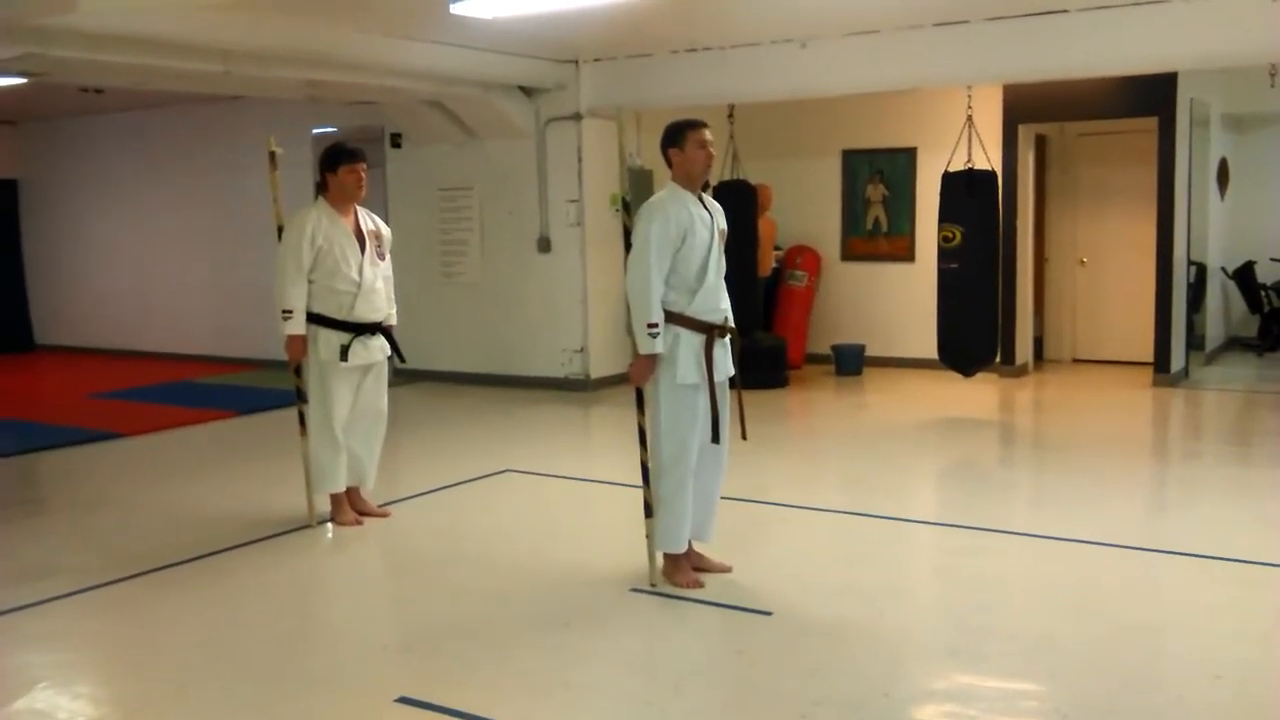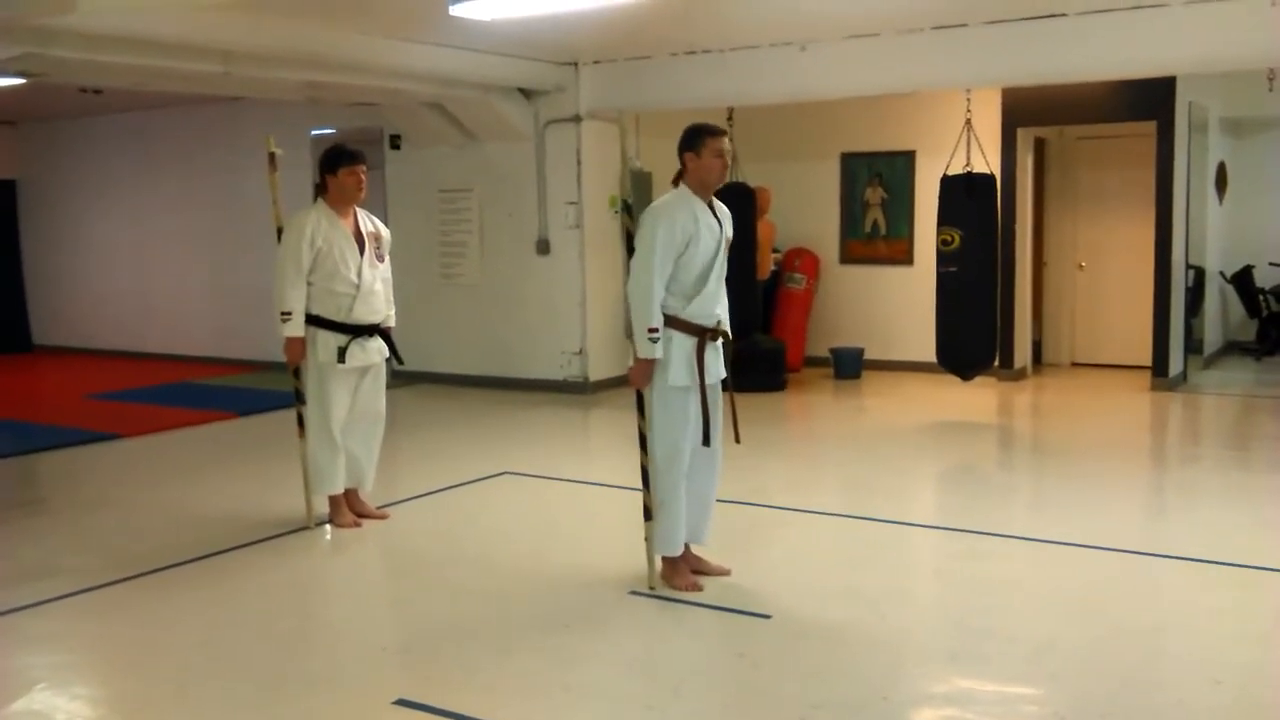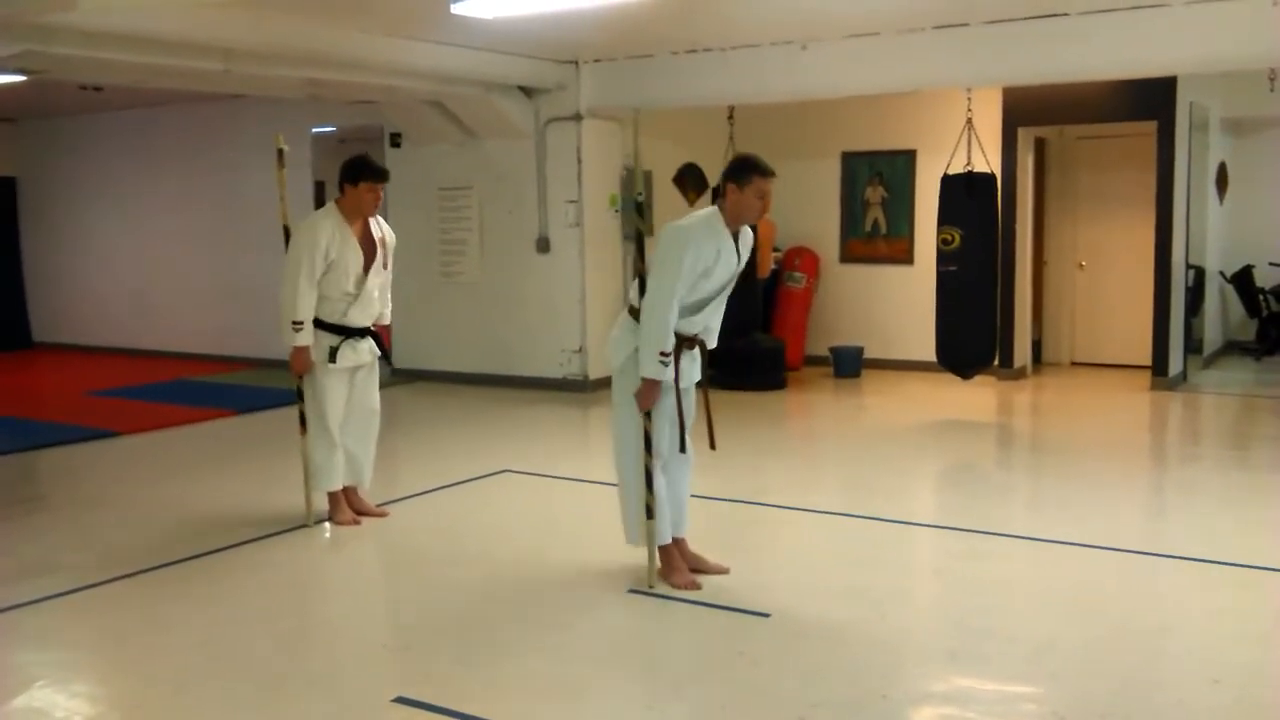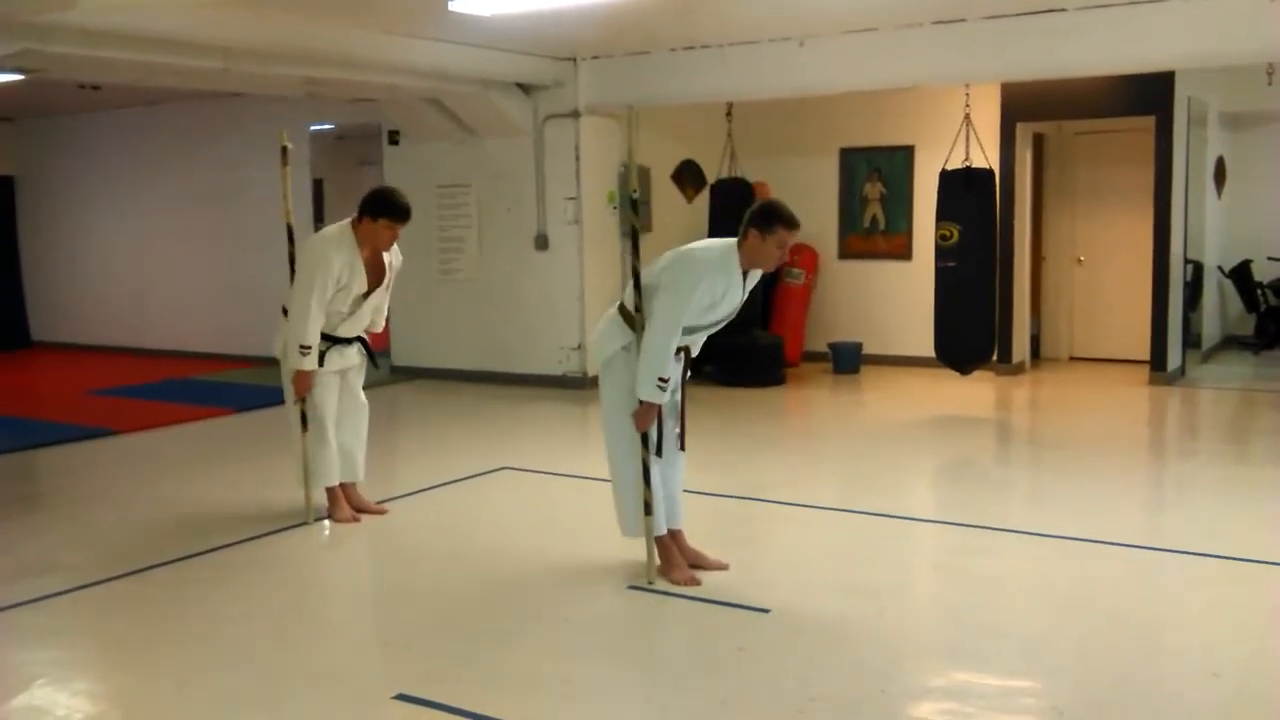
dt=0.3s
person 1, frame 1
left shoulder: (714, 210)
right shoulder: (661, 211)
right elbow: (643, 284)
right wrist: (646, 351)
left hip: (712, 344)
right hip: (677, 345)
left knee: (709, 450)
right knee: (676, 452)
left ankle: (688, 546)
right ankle: (673, 556)
person 1, frame 2
left shoulder: (723, 214)
right shoulder: (666, 215)
right elbow: (645, 287)
left wrist: (719, 335)
right wrist: (646, 355)
left hip: (706, 348)
right hip: (672, 349)
left knee: (703, 454)
right knee: (671, 455)
left ankle: (686, 549)
right ankle: (671, 559)
person 1, frame 3
left shoulder: (743, 238)
right shoulder: (689, 236)
right elbow: (658, 308)
left wrist: (699, 351)
right wrist: (652, 378)
left hip: (682, 347)
right hip: (643, 346)
left knee: (677, 449)
right knee: (647, 449)
left ankle: (679, 545)
right ankle: (667, 555)
person 1, frame 4
left shoulder: (750, 270)
right shoulder: (700, 267)
right elbow: (660, 335)
left wrist: (681, 362)
right wrist: (650, 400)
left hip: (668, 349)
right hip: (629, 345)
left knee: (668, 444)
right knee: (638, 446)
left ankle: (677, 541)
right ankle: (667, 552)
person 2, frame 1
left shoulder: (376, 226)
right shoulder: (308, 224)
right elbow: (292, 280)
left wrist: (389, 323)
right wrist: (295, 333)
left hip: (371, 339)
right hip: (330, 339)
left knee: (369, 417)
right knee: (330, 418)
left ankle: (357, 492)
right ankle: (338, 500)
person 2, frame 2
left shoulder: (375, 227)
right shoulder: (307, 225)
right elbow: (291, 282)
left wrist: (387, 325)
right wrist: (293, 334)
left hip: (370, 341)
right hip: (329, 341)
left knee: (368, 419)
right knee: (328, 421)
left ankle: (355, 495)
right ankle: (336, 503)
person 2, frame 3
left shoulder: (382, 231)
right shoulder: (317, 230)
right elbow: (299, 288)
left wrist: (381, 324)
right wrist: (300, 345)
left hip: (362, 340)
right hip: (323, 340)
left knee: (363, 414)
right knee: (326, 417)
left ankle: (353, 492)
right ankle: (336, 499)
person 2, frame 4
left shoulder: (389, 253)
right shoulder: (327, 250)
right elbow: (307, 311)
left wrist: (372, 331)
right wrist: (304, 366)
left hip: (350, 343)
right hip: (313, 344)
left knee: (352, 412)
right knee: (320, 416)
left ankle: (351, 490)
right ankle: (335, 497)
